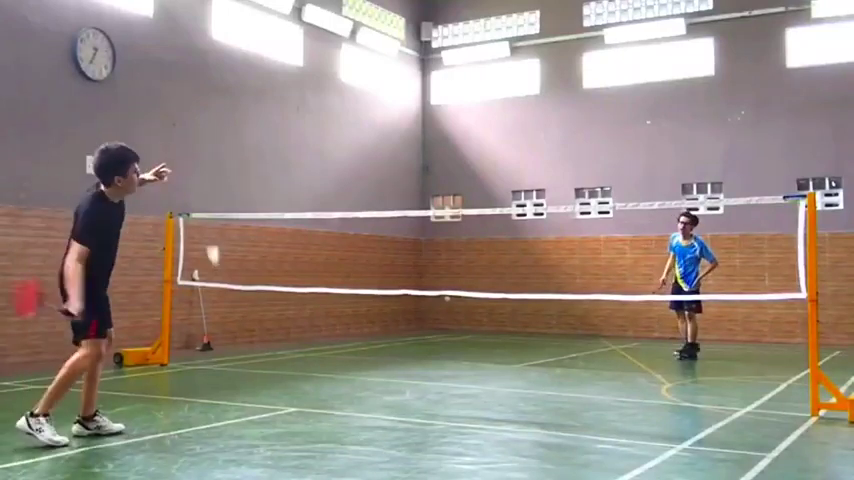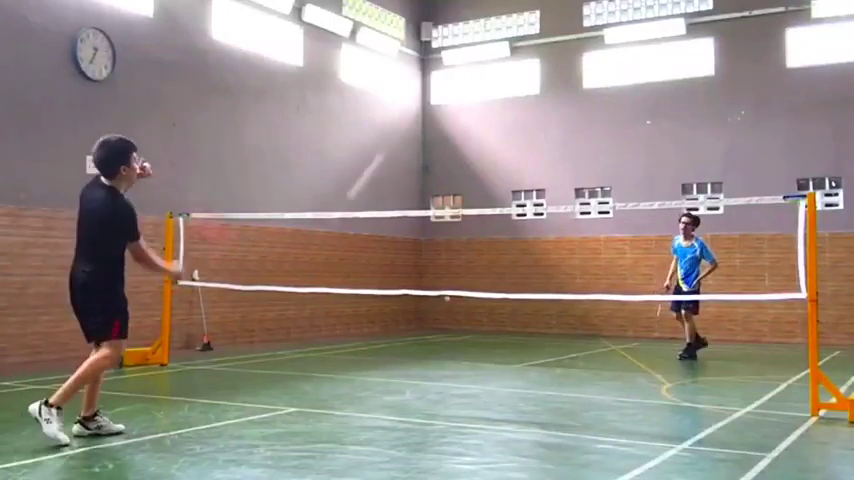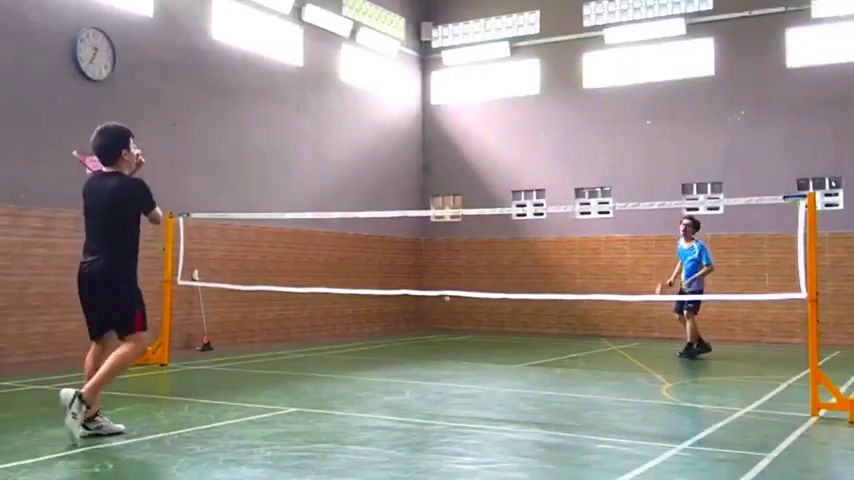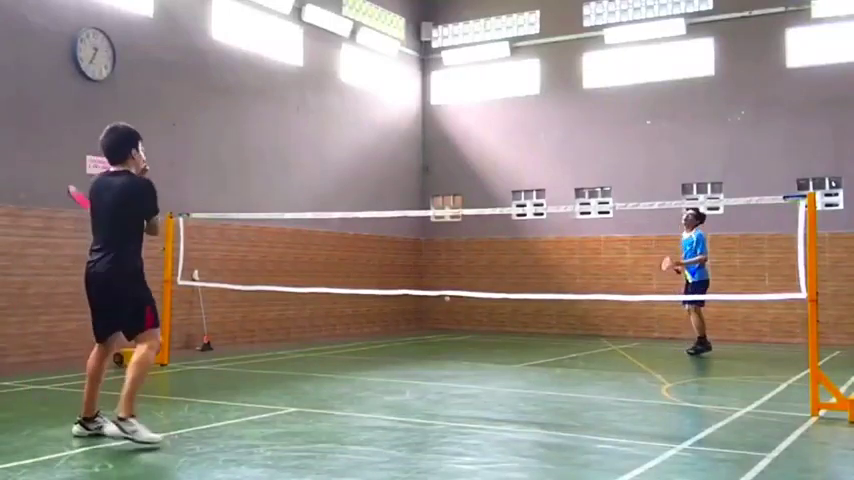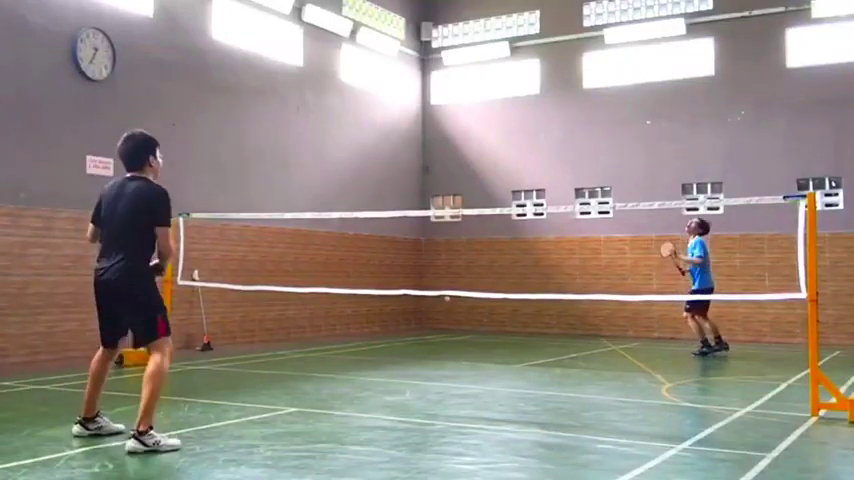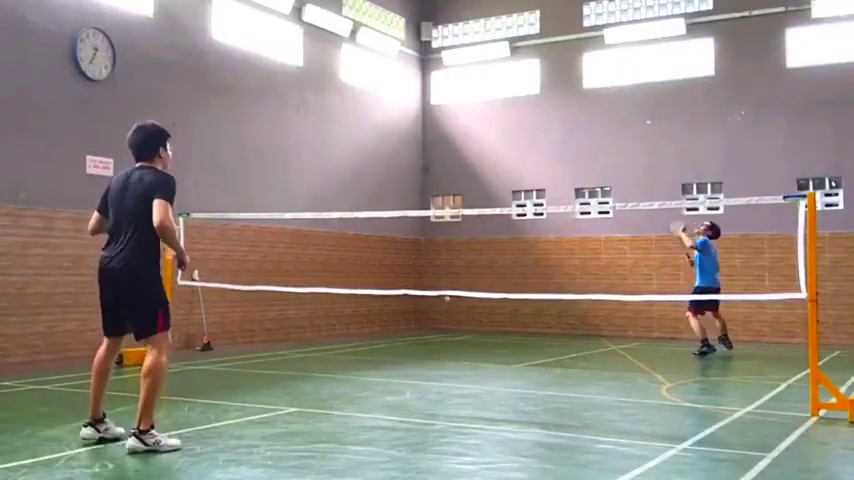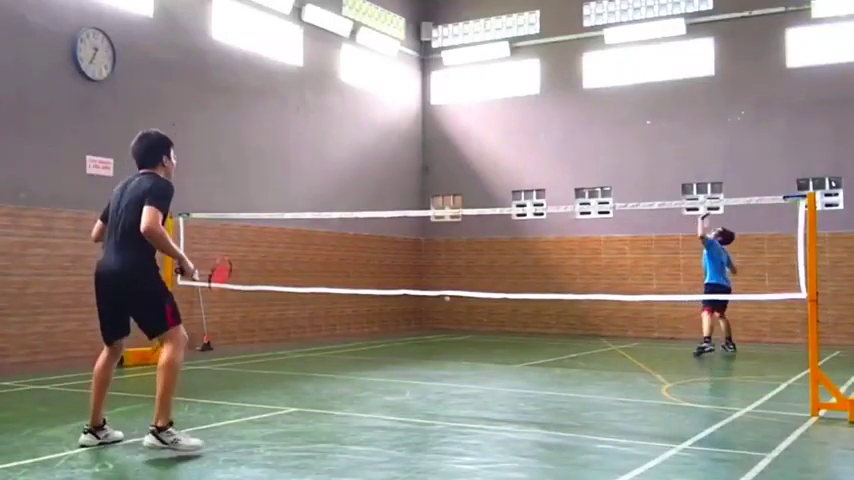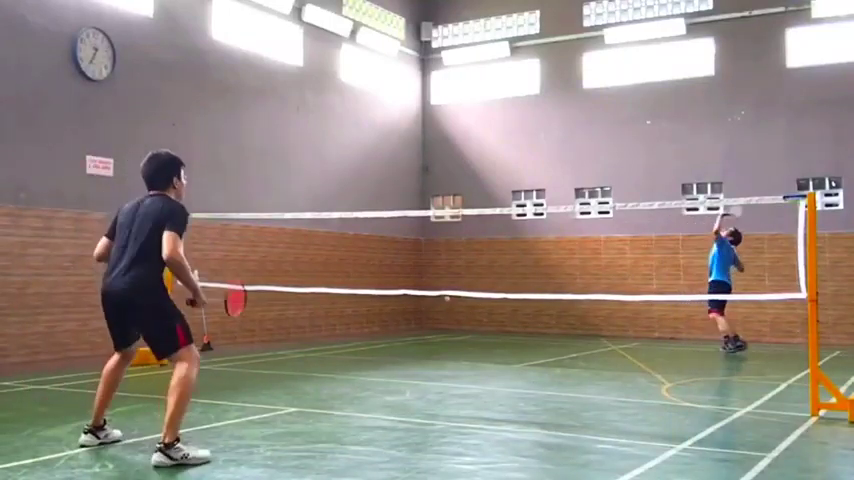
dt=0.2s
person 1, frame 1
left shoulder: (109, 194)
right shoulder: (94, 213)
left elbow: (127, 188)
right elbow: (74, 259)
left wrist: (148, 179)
right wrist: (75, 300)
left hip: (93, 285)
right hip: (84, 288)
left knee: (100, 346)
right knee: (90, 348)
left ankle: (88, 418)
right ankle: (37, 417)
person 1, frame 2
left shoulder: (93, 187)
right shoulder: (120, 209)
right elbow: (140, 256)
left wrist: (134, 179)
right wrist: (169, 269)
left hip: (83, 281)
right hip: (103, 285)
left knee: (103, 346)
right knee: (111, 351)
left ankle: (89, 417)
right ankle: (52, 405)
person 1, frame 3
left shoulder: (91, 183)
right shoulder: (135, 187)
right elbow: (155, 218)
left wrist: (129, 172)
left hip: (89, 274)
right hip: (116, 277)
left knee: (103, 341)
right knee: (136, 342)
left ankle: (90, 418)
right ankle: (81, 395)
person 1, frame 4
left shoulder: (98, 185)
right shoulder: (142, 186)
right elbow: (153, 228)
left hip: (96, 272)
right hip: (124, 273)
left knee: (105, 343)
right knee: (148, 341)
left ankle: (89, 418)
right ankle: (125, 418)
person 1, frame 5
left shoulder: (109, 191)
right shoulder: (156, 194)
left elbow: (92, 235)
right elbow: (164, 249)
right wrist: (159, 264)
left hip: (105, 278)
right hip: (135, 281)
left knee: (108, 347)
right knee: (161, 349)
left ankle: (88, 418)
right ankle: (143, 432)
person 1, frame 6
left shoulder: (118, 181)
right shoulder: (162, 180)
left elbow: (93, 227)
right elbow: (161, 222)
right wrist: (181, 253)
left hip: (110, 268)
right hip: (139, 270)
left knee: (111, 341)
right knee: (159, 345)
left ankle: (95, 422)
right ankle: (143, 430)
person 1, frame 7
left shoulder: (122, 188)
right shoulder: (159, 186)
left elbow: (97, 235)
right elbow: (149, 228)
right wrist: (182, 258)
left hip: (106, 273)
right hip: (136, 273)
left knee: (112, 347)
right knee: (175, 340)
left ankle: (95, 427)
right ankle: (162, 428)
person 1, frame 8
left shoulder: (128, 208)
right shoulder: (173, 209)
left elbow: (99, 254)
right elbow: (171, 255)
right wrist: (195, 289)
left hip: (112, 292)
right hip: (144, 293)
left knee: (123, 354)
right knee: (187, 359)
left ankle: (95, 428)
right ankle: (168, 445)
person 2, frame 1
left shoulder: (699, 243)
right shoulder: (674, 238)
left elbow: (714, 263)
left wrist: (700, 277)
right wrist: (665, 275)
left hip: (691, 285)
right hip: (678, 282)
left knee: (689, 315)
right knee: (679, 314)
left ankle: (691, 349)
right ankle: (690, 344)
person 2, frame 2
left shoulder: (699, 244)
right shoulder: (676, 241)
left elbow: (714, 264)
left wrist: (699, 279)
right wrist: (668, 279)
left hip: (691, 286)
right hip: (679, 284)
left knee: (686, 314)
right knee: (678, 315)
left ankle: (690, 349)
right ankle: (698, 339)
person 2, frame 3
left shoulder: (699, 246)
right shoulder: (680, 244)
left elbow: (710, 267)
left wrist: (693, 279)
right wrist: (673, 278)
left hip: (695, 287)
right hip: (684, 287)
left knee: (689, 314)
right knee: (680, 316)
left ankle: (690, 348)
right ankle: (701, 344)
person 2, frame 4
left shoulder: (699, 235)
right shoulder: (685, 235)
left elbow: (703, 258)
left wrist: (684, 262)
right wrist: (681, 265)
left hip: (699, 278)
right hip: (691, 278)
left knee: (692, 308)
right knee: (693, 309)
left ankle: (700, 342)
right ankle: (704, 342)
person 2, frame 5
left shoulder: (698, 241)
right shoulder: (694, 242)
left elbow: (699, 261)
left wrist: (681, 258)
right wrist: (687, 269)
left hip: (700, 286)
right hip: (705, 285)
left knee: (688, 315)
right knee: (703, 316)
left ankle: (706, 345)
right ankle: (719, 342)
person 2, frame 6
left shoulder: (704, 241)
right shoulder: (711, 247)
left elbow: (691, 245)
left wrist: (681, 233)
right wrist: (695, 262)
left hip: (703, 286)
right hip: (715, 286)
left knee: (691, 314)
right knee: (716, 313)
left ankle: (706, 345)
right ankle: (725, 339)
person 2, frame 7
left shoulder: (712, 244)
right shoulder: (724, 252)
left elbow: (701, 235)
right elbow: (734, 270)
left wrist: (701, 220)
left hip: (713, 285)
right hip: (725, 286)
left knee: (707, 313)
right knee: (720, 314)
left ankle: (706, 343)
right ankle: (729, 342)
person 2, frame 8
left shoulder: (723, 243)
right shoulder: (730, 251)
left elbow: (715, 231)
right elbow: (741, 268)
left wrist: (720, 217)
left hip: (718, 282)
right hip: (724, 283)
left knee: (714, 315)
right knee: (719, 314)
left ankle: (736, 340)
right ankle: (728, 340)
